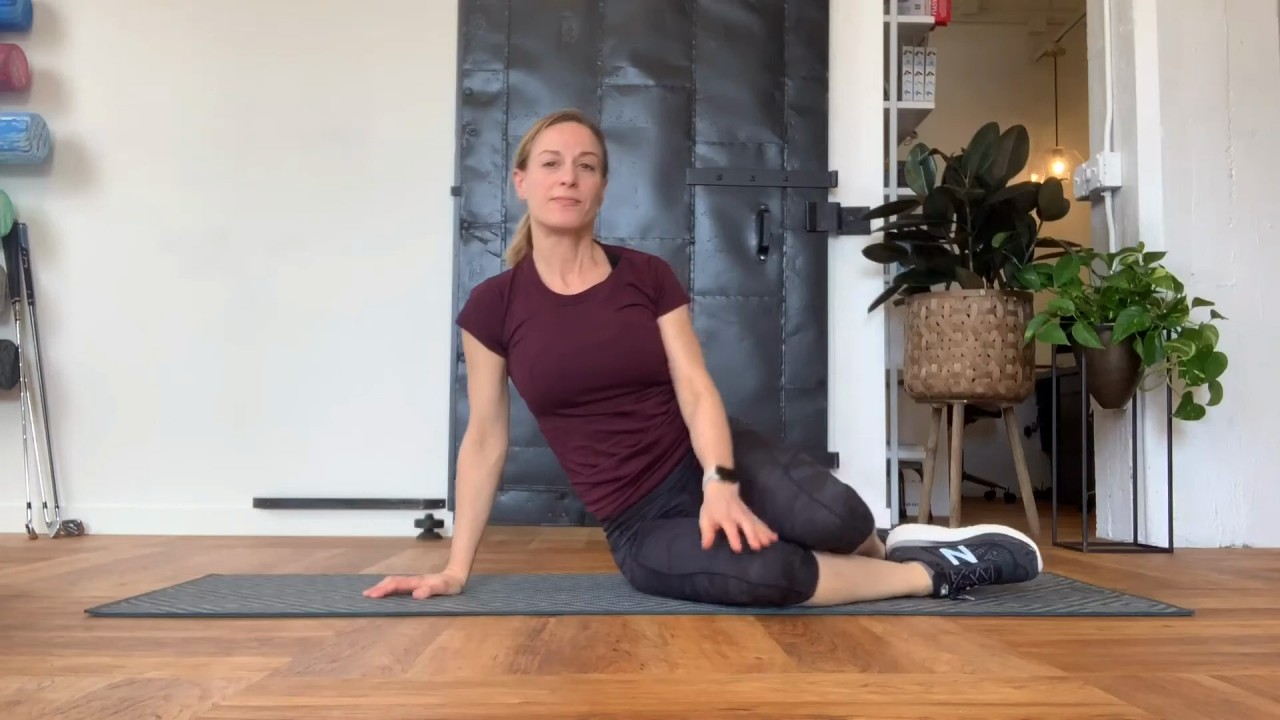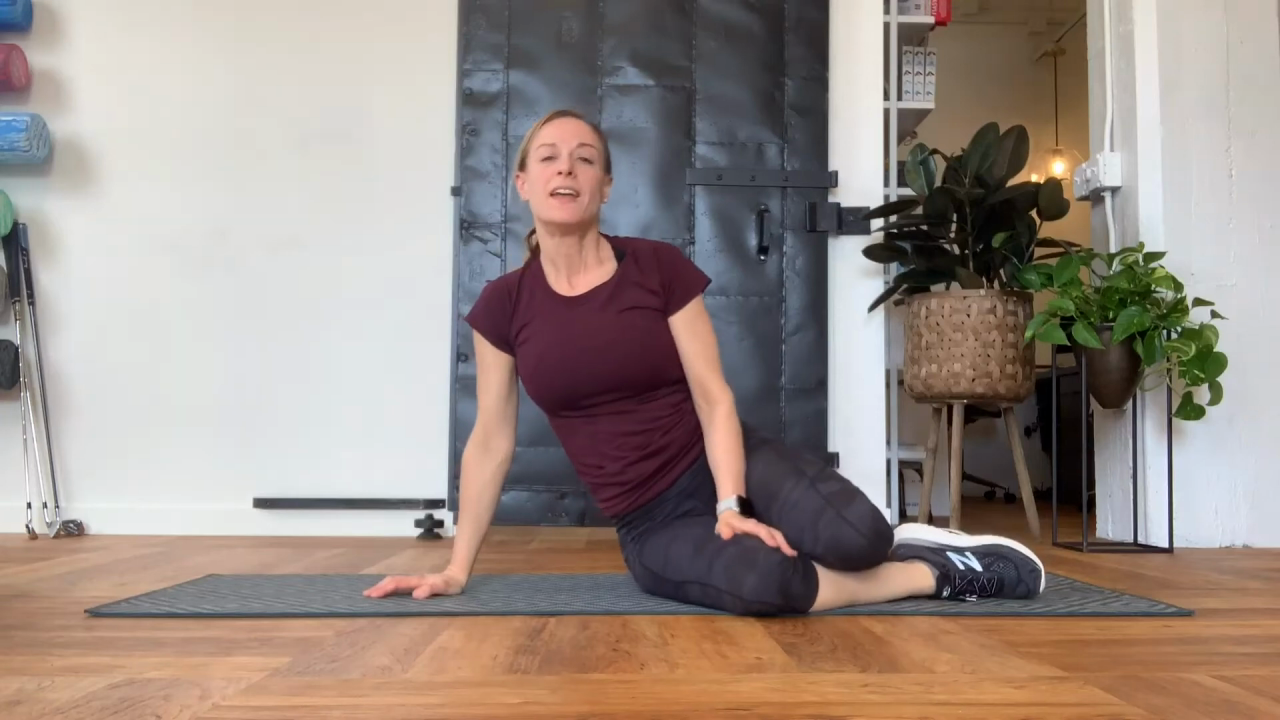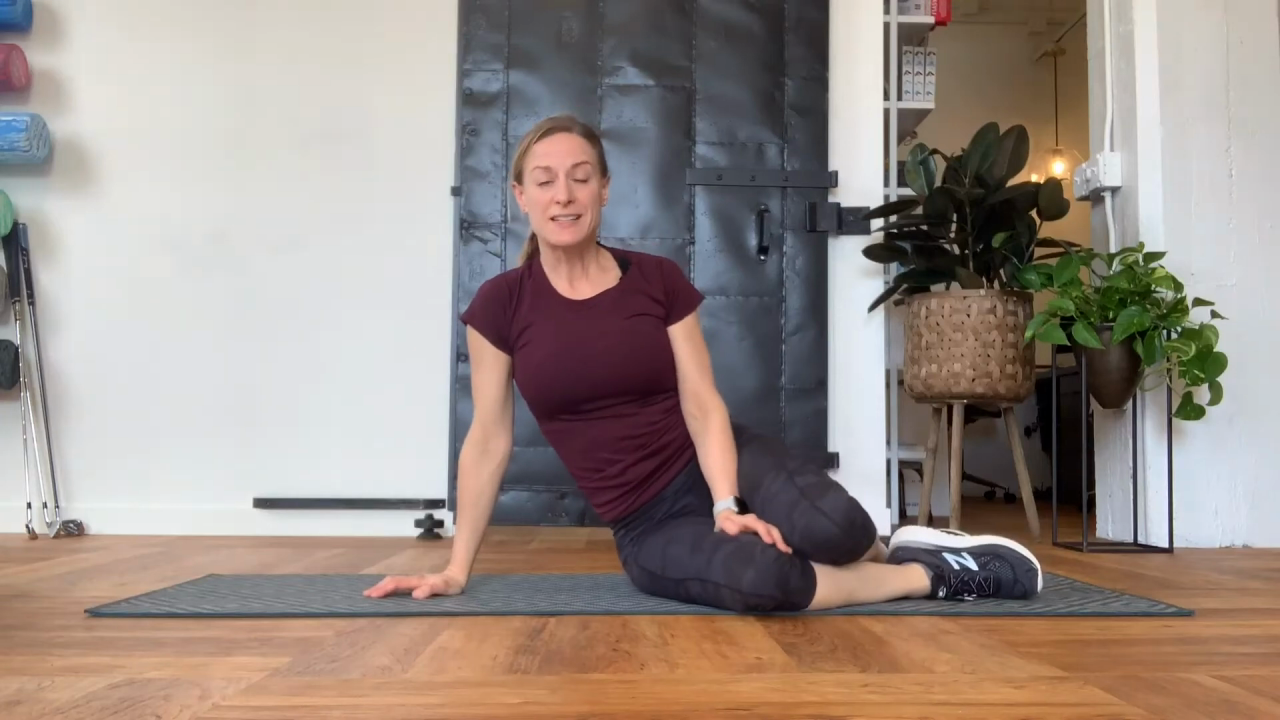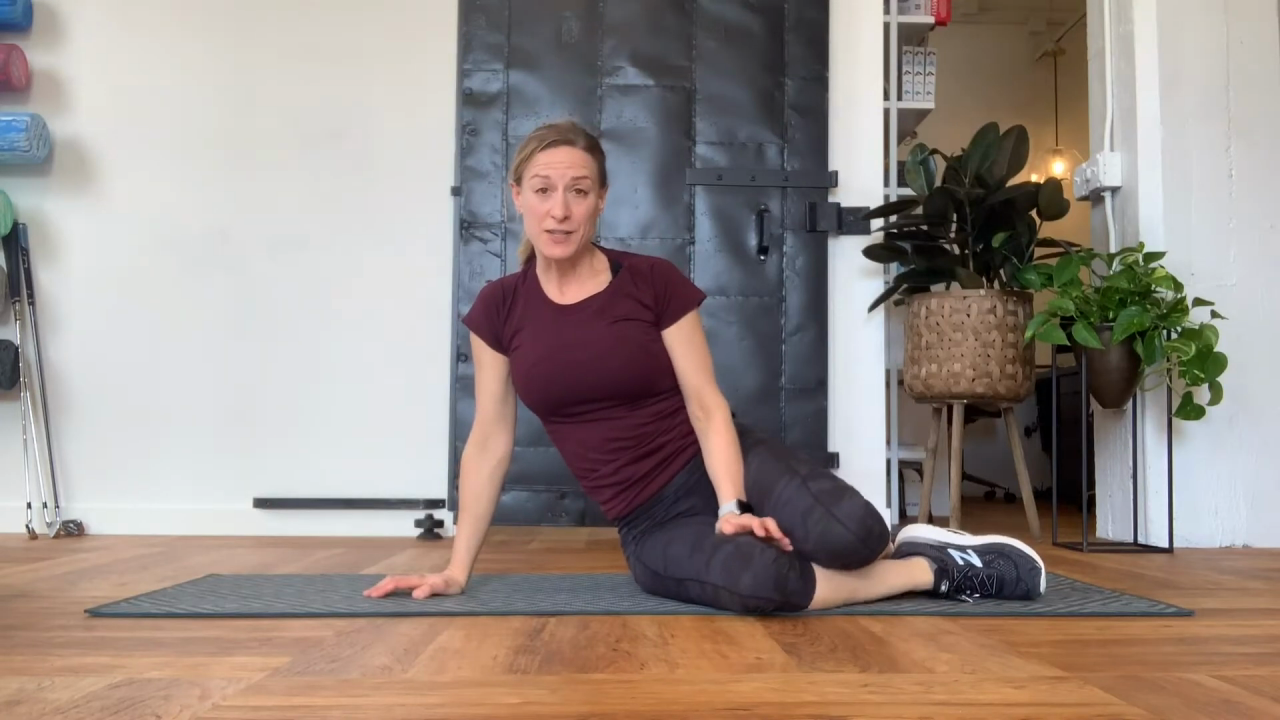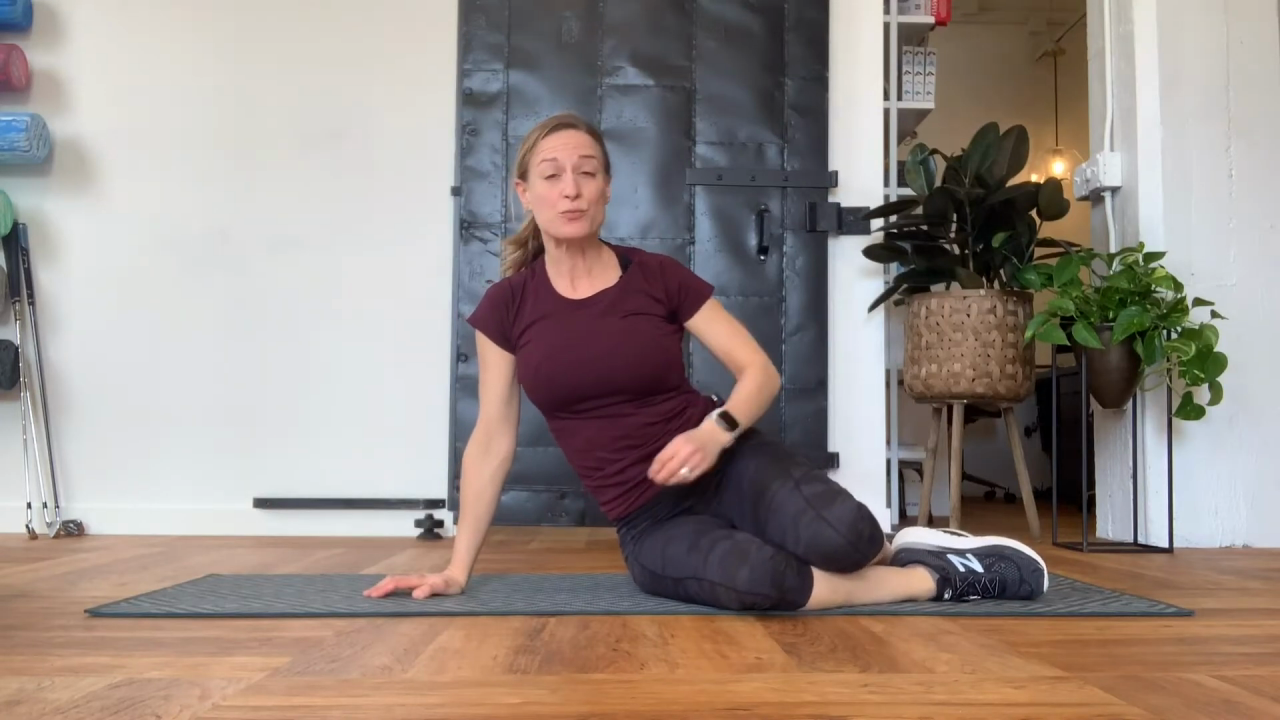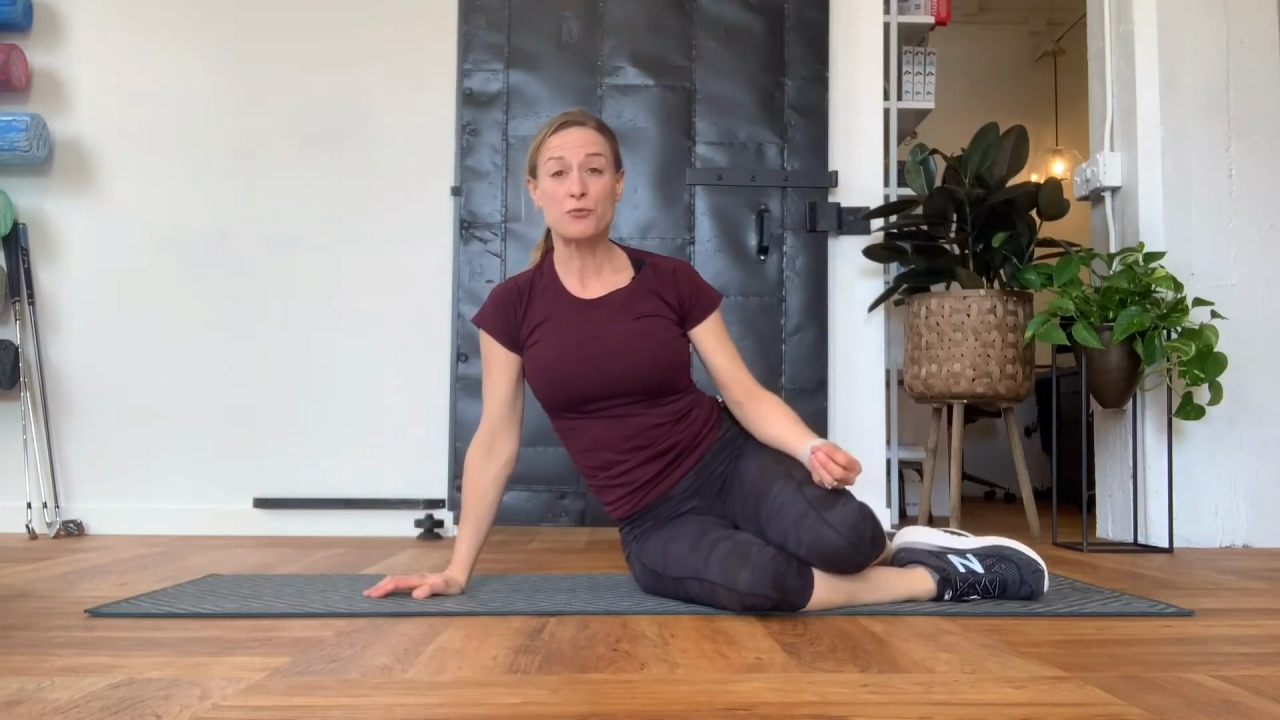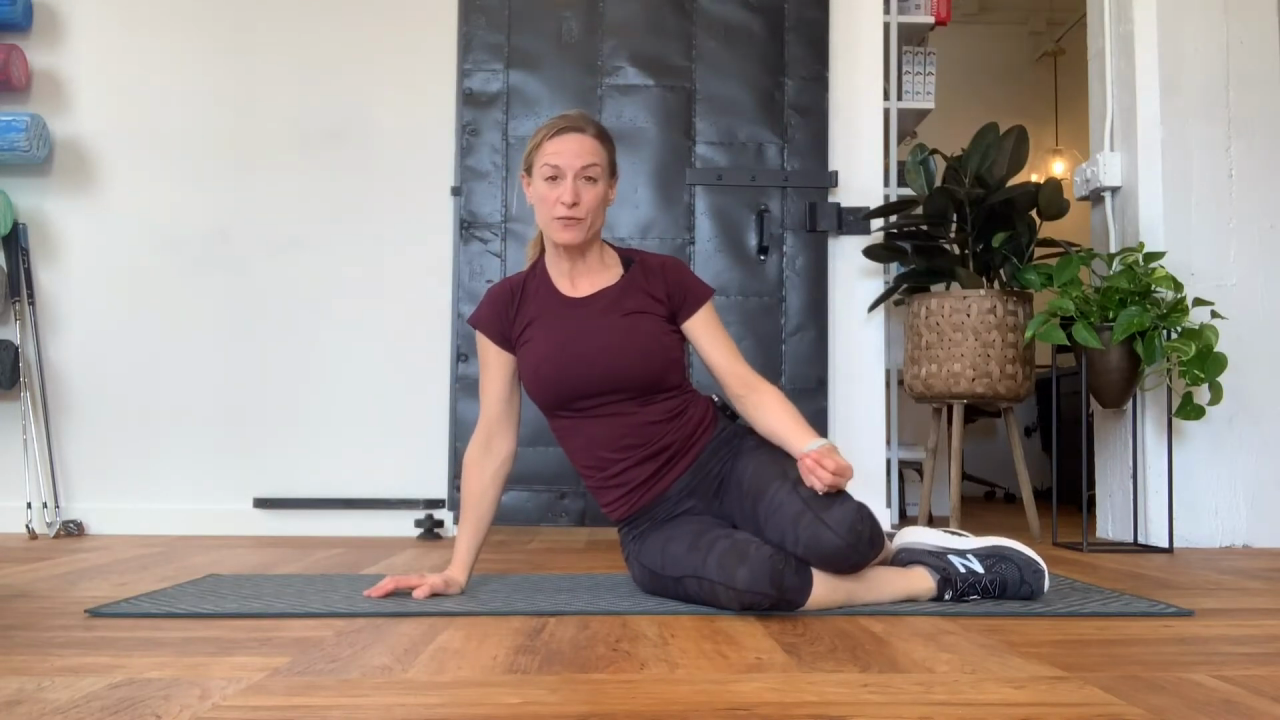
dt=0.5s
person 1, frame 1
left shoulder: (648, 276)
right shoulder: (493, 305)
left elbow: (696, 389)
right elbow: (485, 440)
left wrist: (723, 484)
right wrist: (455, 569)
left hip: (704, 468)
right hip: (641, 527)
left knee: (833, 516)
right knee: (769, 573)
left ankle: (887, 548)
right ankle: (931, 573)
person 1, frame 2
left shoulder: (658, 265)
right shoulder: (504, 305)
left elbow: (713, 395)
right elbow: (492, 440)
left wrist: (731, 507)
right wrist: (457, 568)
left hip: (723, 464)
right hip: (652, 523)
left knee: (856, 536)
right knee: (760, 584)
left ankle: (897, 546)
right ankle: (931, 573)
person 1, frame 3
left shoulder: (659, 280)
right shoulder: (500, 303)
left elbow: (703, 406)
right elbow: (488, 441)
left wrist: (729, 508)
right wrist: (456, 569)
left hip: (716, 465)
right hip: (647, 527)
left knee: (831, 529)
right knee: (760, 579)
left ankle: (893, 549)
right ankle: (929, 575)
person 1, frame 4
left shoulder: (654, 280)
right shoulder: (499, 308)
left elbow: (707, 404)
right elbow: (490, 441)
left wrist: (735, 508)
right wrist: (458, 568)
left hip: (716, 465)
right hip: (653, 522)
left knee: (847, 533)
right knee: (758, 581)
left ankle: (900, 544)
right ankle: (931, 571)
person 1, frame 5
left shoulder: (660, 277)
right shoulder: (507, 306)
left elbow: (760, 370)
right elbow: (493, 439)
left wrist: (714, 429)
right wrist: (456, 568)
left hip: (726, 463)
right hip: (650, 523)
left knee: (842, 538)
right knee: (753, 578)
left ankle: (898, 547)
right ankle: (935, 577)
person 1, frame 6
left shoulder: (672, 280)
right shoulder: (513, 305)
left elbow: (745, 394)
right elbow: (497, 440)
left wrist: (812, 448)
right wrist: (457, 569)
left hip: (726, 463)
right hip: (655, 523)
left knee: (840, 536)
right knee: (755, 582)
left ankle: (899, 546)
right ankle: (933, 580)
person 1, frame 7
left shoulder: (663, 278)
right shoulder: (507, 307)
left elbow: (745, 385)
right elbow: (494, 439)
left wrist: (813, 449)
right wrist: (457, 568)
left hip: (723, 460)
right hip: (654, 524)
left knee: (837, 537)
right knee: (753, 578)
left ankle: (897, 547)
right ankle: (932, 578)
